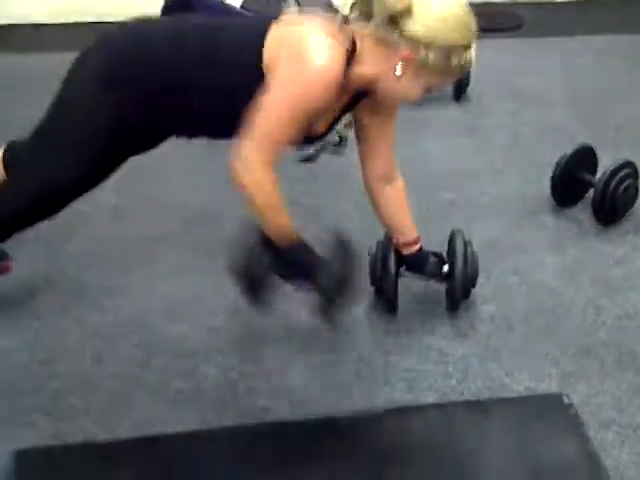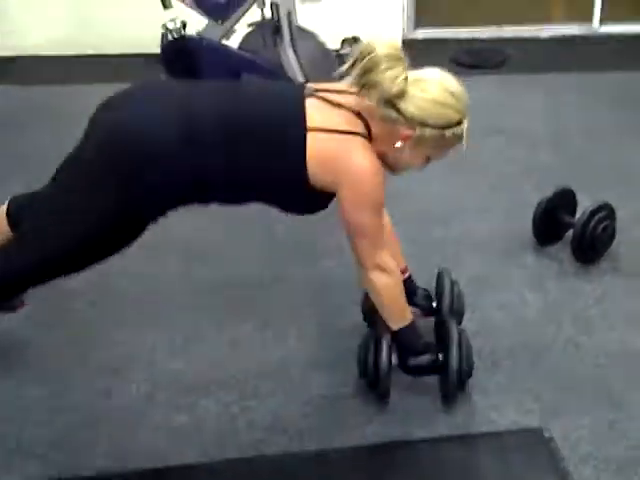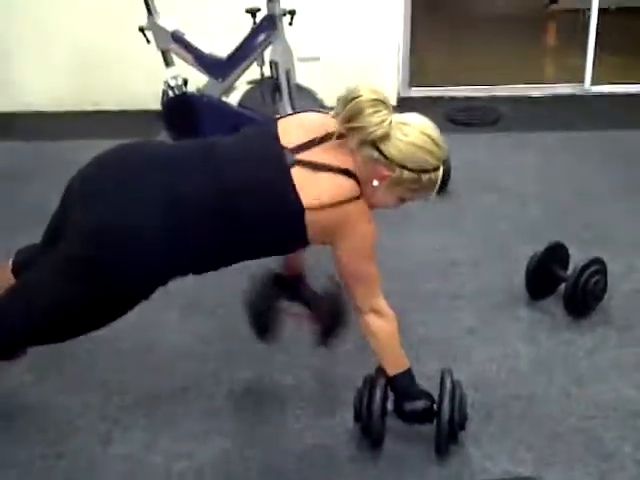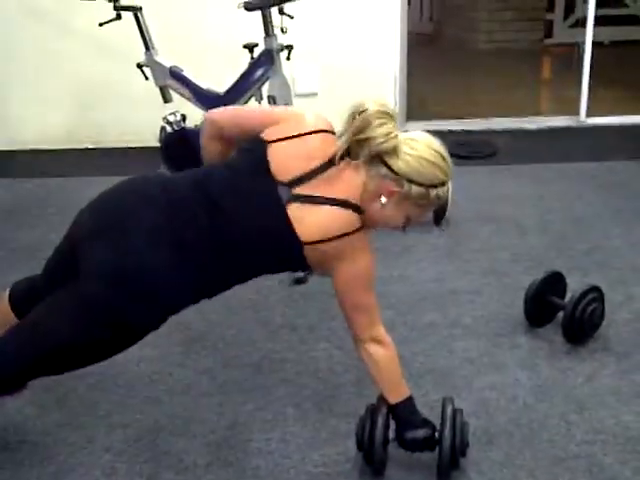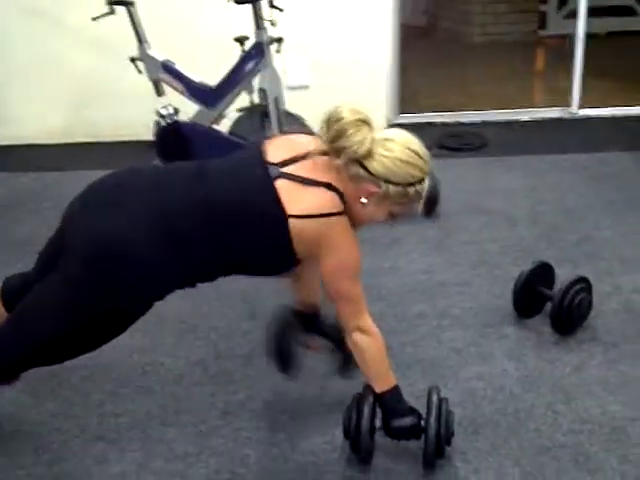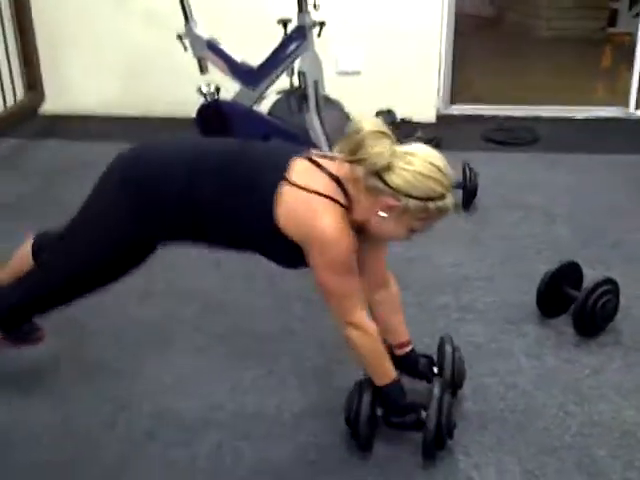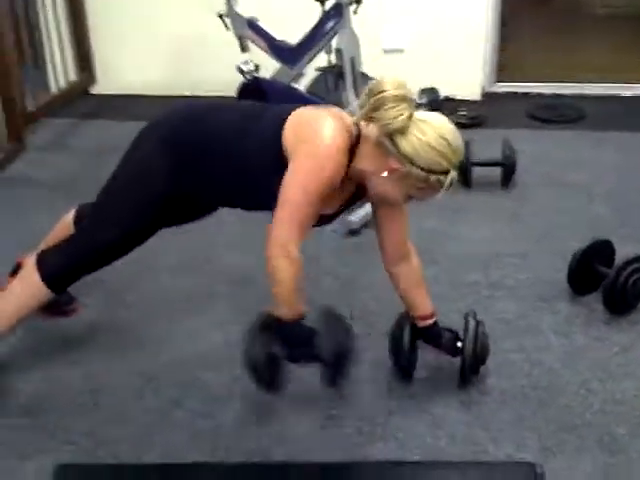
dt=0.4s
person 1, frame 1
left shoulder: (373, 85)
right shoulder: (319, 66)
left elbow: (382, 178)
right elbow: (252, 165)
left wrist: (413, 253)
right wrist: (293, 249)
left hip: (163, 95)
right hip: (126, 75)
right knee: (39, 180)
person 1, frame 2
left shoulder: (360, 108)
right shoulder: (357, 162)
left elbow: (373, 216)
right elbow: (375, 265)
left wrist: (407, 286)
right wrist: (411, 340)
left hip: (147, 114)
right hip: (137, 159)
left knee: (49, 212)
right knee: (45, 244)
person 1, frame 3
left shoulder: (317, 126)
right shoulder: (350, 212)
right elbow: (371, 309)
left wrist: (292, 277)
right wrist: (405, 388)
right hip: (125, 243)
left knee: (45, 263)
person 1, frame 4
left shoulder: (311, 129)
right shoulder: (347, 238)
left elbow: (215, 123)
right elbow: (371, 337)
right wrist: (407, 415)
left hip: (121, 207)
right hip: (135, 284)
left knee: (41, 292)
person 1, frame 5
left shoulder: (305, 146)
right shoulder: (331, 226)
right elbow: (357, 326)
left wrist: (308, 309)
right wrist: (393, 404)
left hip: (115, 197)
right hip: (120, 259)
person 1, frame 6
left shoulder: (361, 180)
right shoulder: (326, 222)
left elbow: (379, 284)
right elbow: (355, 321)
left wrist: (405, 353)
right wrist: (393, 395)
left hip: (166, 168)
right hip: (148, 192)
left knee: (67, 251)
right knee: (52, 281)
person 1, frame 7
left shoulder: (382, 159)
right shoulder: (326, 144)
left elbow: (400, 258)
right elbow: (283, 249)
left wrist: (428, 326)
right wrist: (289, 325)
left hip: (203, 180)
right hip: (176, 149)
left knee: (102, 222)
right knee: (92, 245)
